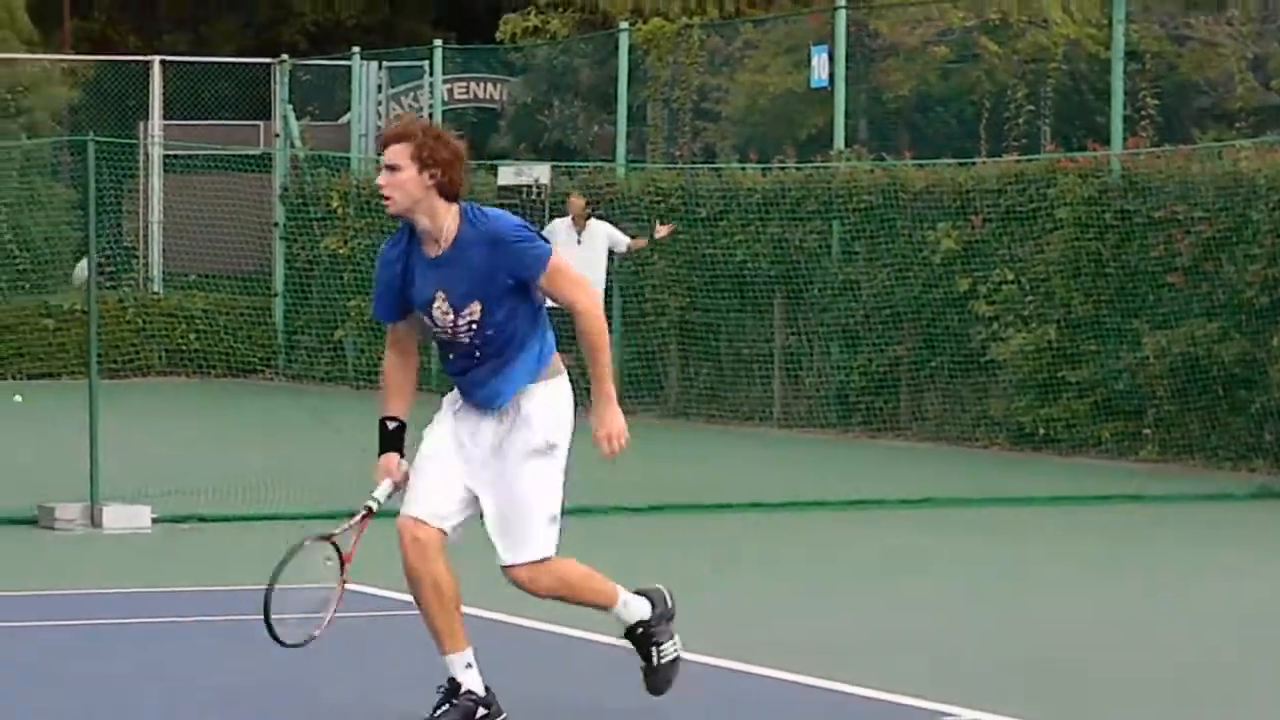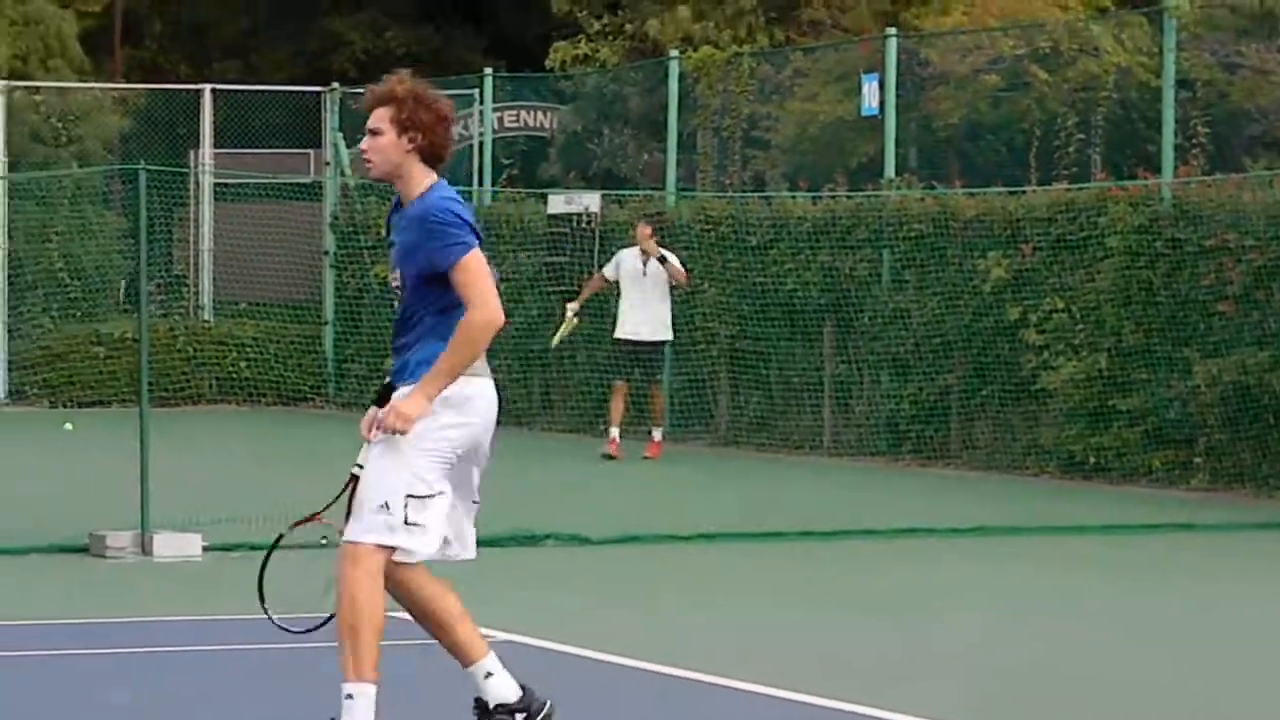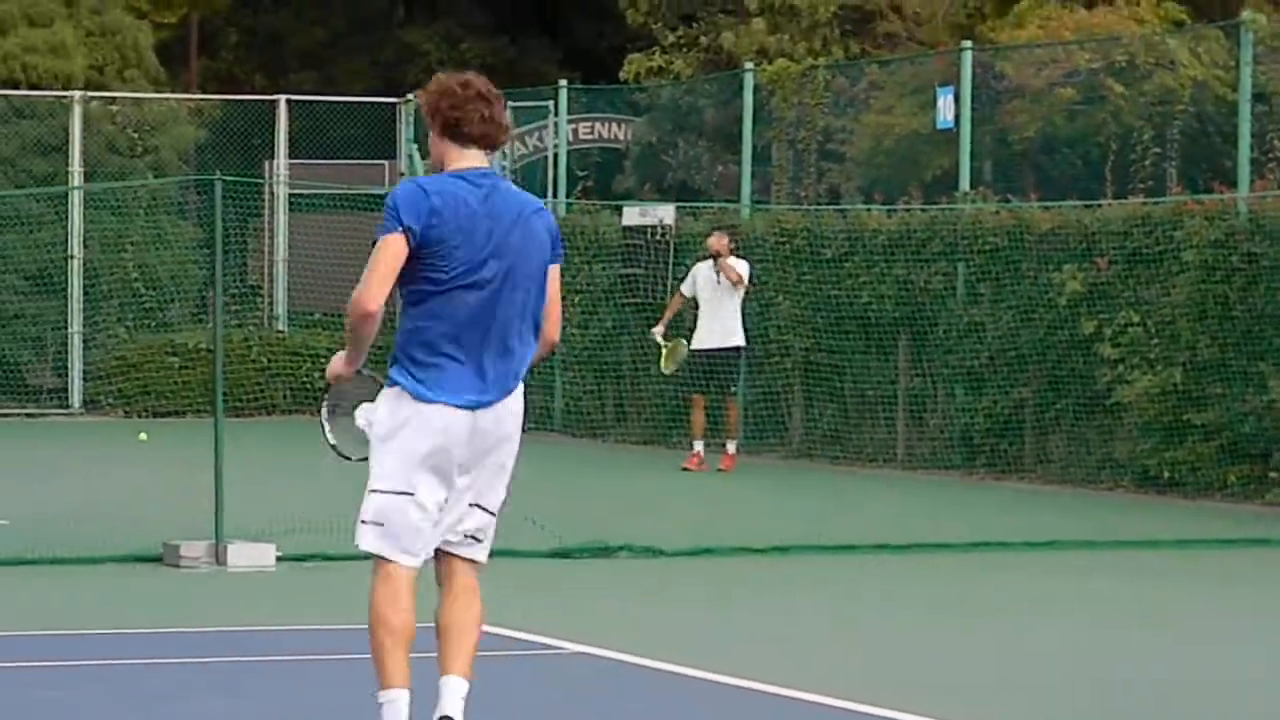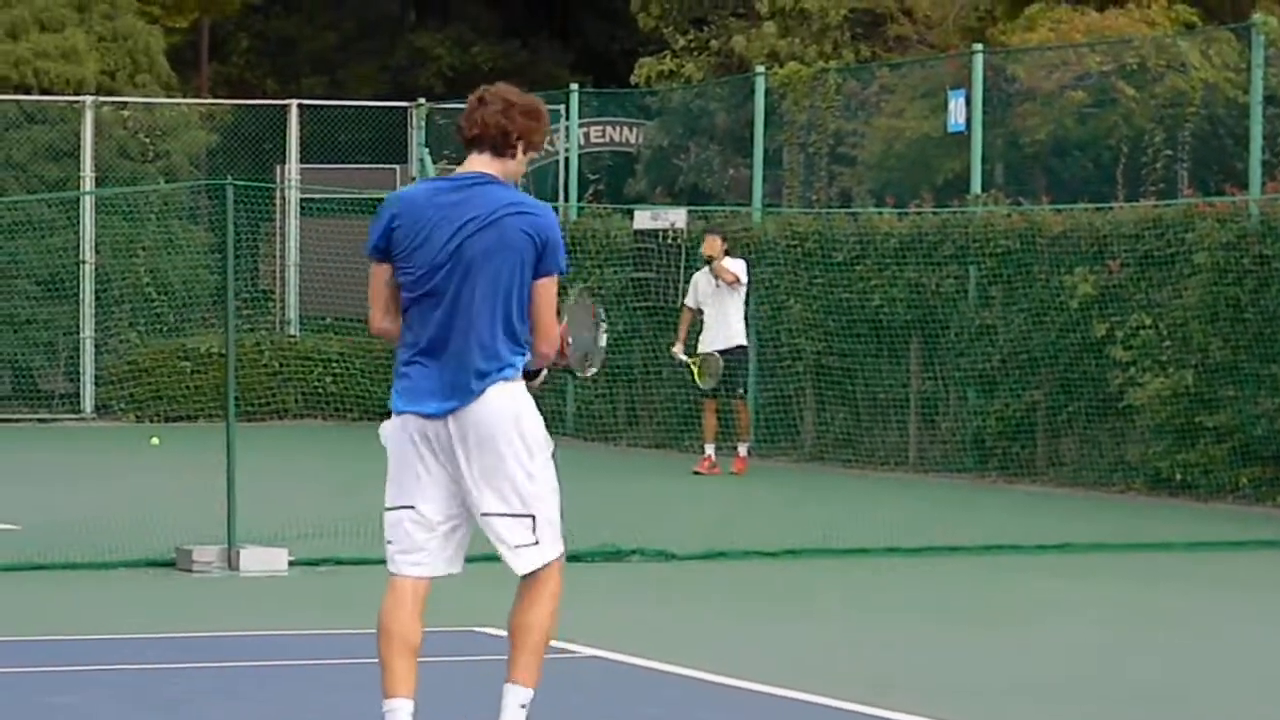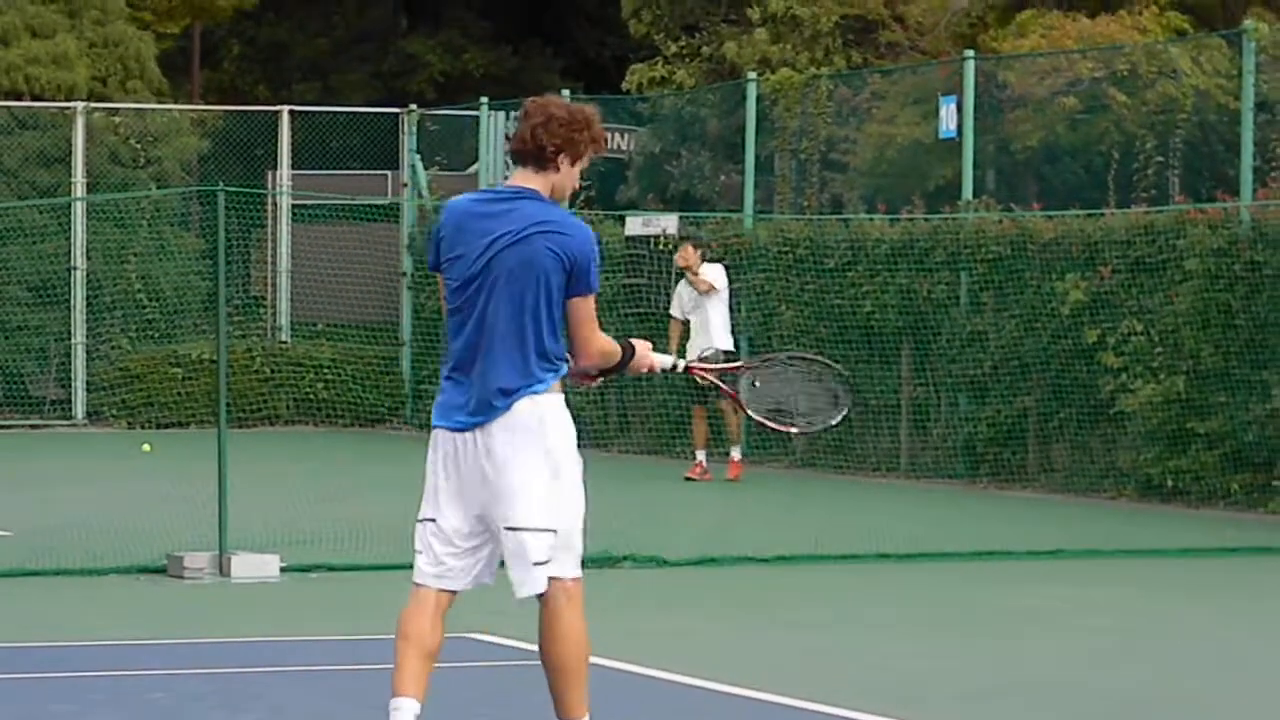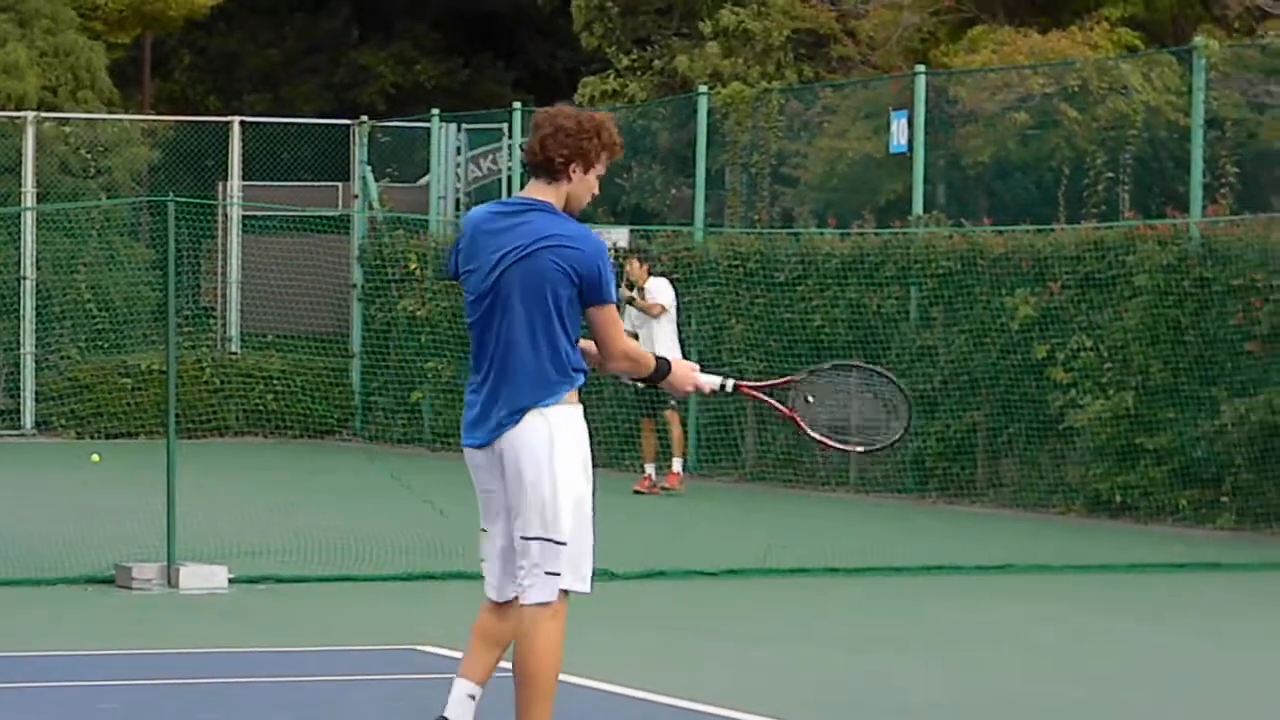
dt=0.3s
person 1, frame 1
left shoulder: (502, 236)
right shoulder: (395, 257)
left elbow: (586, 304)
right elbow: (400, 351)
left wrist: (607, 404)
right wrist: (390, 439)
left hip: (533, 406)
right hip: (467, 409)
left knee: (527, 570)
right knee: (416, 537)
left ankle: (642, 613)
person 1, frame 2
left shoulder: (437, 213)
right shoulder: (407, 215)
left elbow: (486, 313)
left wrist: (420, 397)
right wrist: (388, 399)
left hip: (446, 402)
right hip: (436, 402)
left knee: (362, 555)
right knee: (404, 568)
person 1, frame 3
left shoulder: (416, 198)
right shoulder: (537, 215)
left elbow: (368, 301)
right elbow: (549, 331)
left wrist: (352, 359)
left hip: (420, 403)
right hip: (499, 411)
left knee: (394, 565)
right knee: (458, 565)
person 1, frame 4
left shoulder: (400, 207)
right shoulder: (535, 220)
left elbow: (381, 320)
right elbow: (546, 343)
right wrist: (528, 367)
left hip: (417, 411)
right hip: (496, 407)
left knee: (408, 578)
right knee: (542, 570)
person 1, frame 5
left shoulder: (454, 216)
right shoulder: (571, 237)
right elbow: (587, 352)
right wrist: (630, 355)
left hip: (457, 419)
right hip: (528, 419)
left knee: (433, 584)
right knee: (559, 587)
person 1, frame 6
left shoulder: (475, 226)
right shoulder: (581, 248)
right elbow: (616, 356)
right wrist: (667, 372)
left hip: (484, 428)
right hip: (545, 426)
left knee: (508, 590)
right knee: (543, 598)
person 2, frame 1
left shoulder: (603, 230)
right shoulder: (555, 227)
left elbow: (631, 245)
left wrist: (653, 237)
right hip: (558, 304)
right knee: (559, 357)
person 2, frame 2
left shoulder: (667, 258)
right shoulder: (623, 256)
left elbow: (683, 281)
right elbow: (600, 278)
left wrist: (659, 256)
right wrist: (578, 302)
left hip: (655, 335)
right hip: (626, 334)
left knee: (655, 387)
right knee: (619, 386)
left ankle: (656, 439)
right ankle: (613, 440)
person 2, frame 3
left shoulder: (741, 265)
right shoulder: (699, 269)
left elbow: (735, 279)
right elbow: (681, 296)
left wrist: (717, 255)
right wrist: (663, 323)
left hip: (728, 344)
right hip: (701, 344)
left knee: (730, 398)
right knee: (697, 399)
left ankle: (731, 452)
right ankle: (697, 453)
person 2, frame 4
left shoulder: (738, 264)
right shoulder: (698, 277)
left elbow: (729, 278)
right elbow: (689, 309)
left wrist: (711, 258)
right wrist: (680, 341)
left hip: (733, 345)
right hip: (707, 348)
left knee: (738, 401)
right knee: (708, 403)
left ankle: (742, 453)
right ankle: (709, 457)
person 2, frame 5
left shoulder: (716, 269)
right shoulder: (681, 286)
left elbow: (704, 287)
right elbow: (677, 321)
left wrist: (685, 270)
right wrist: (672, 353)
left hip: (720, 349)
right hip: (696, 353)
left knee: (725, 403)
right knee: (698, 409)
left ankle: (736, 458)
right ankle: (700, 463)
person 2, frame 6
left shoulder: (661, 284)
right shoulder: (632, 299)
left elbow: (656, 311)
left wrist: (630, 299)
left knee: (670, 414)
right knee: (646, 423)
left ankle: (676, 472)
right ankle: (649, 477)
